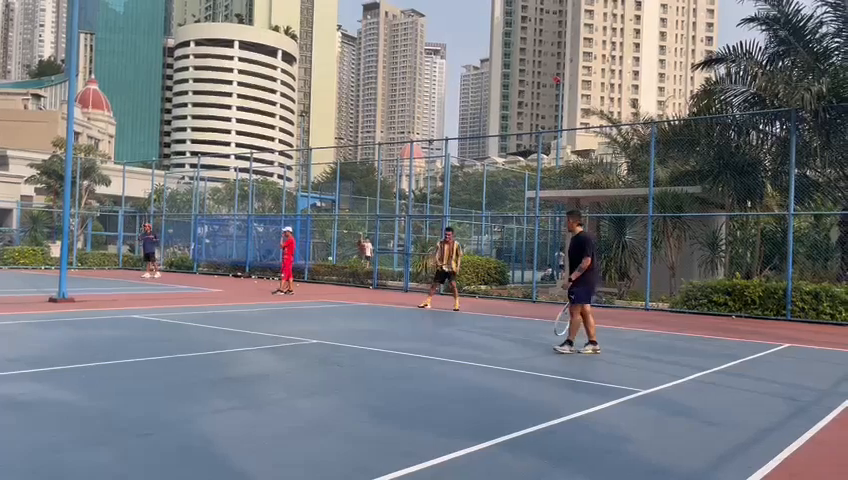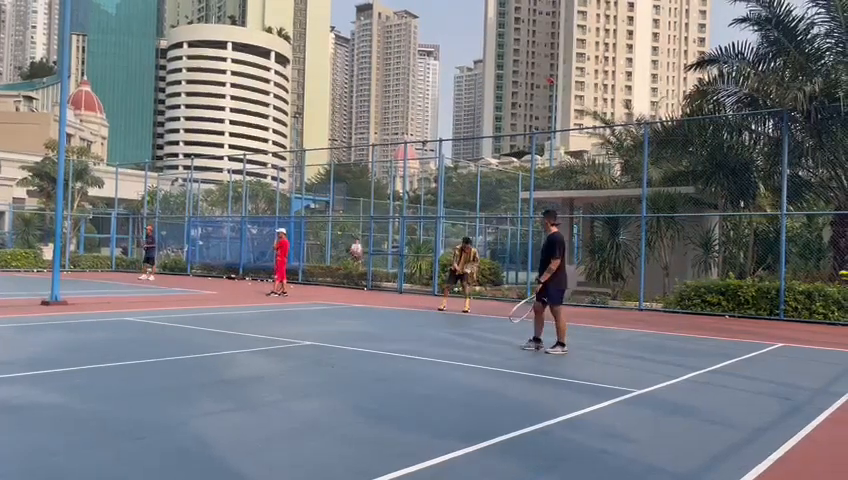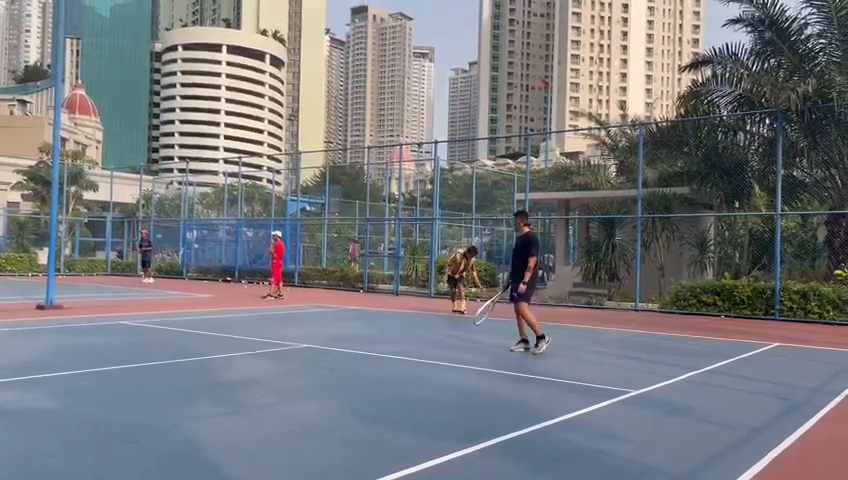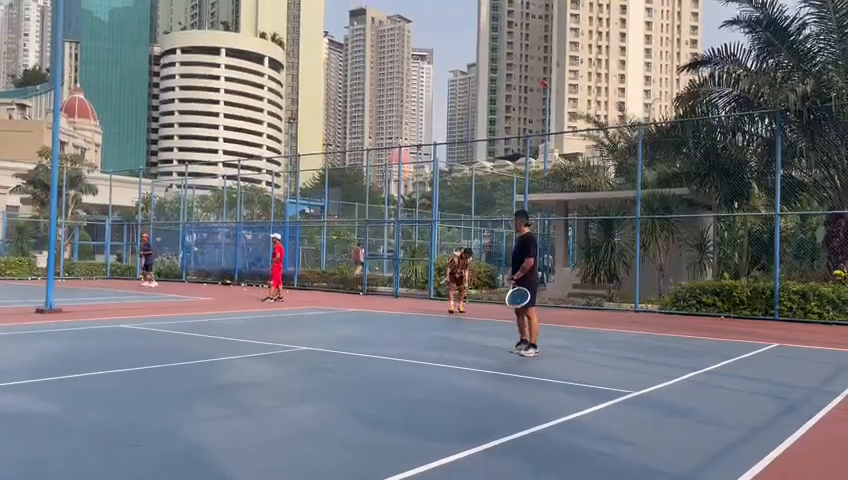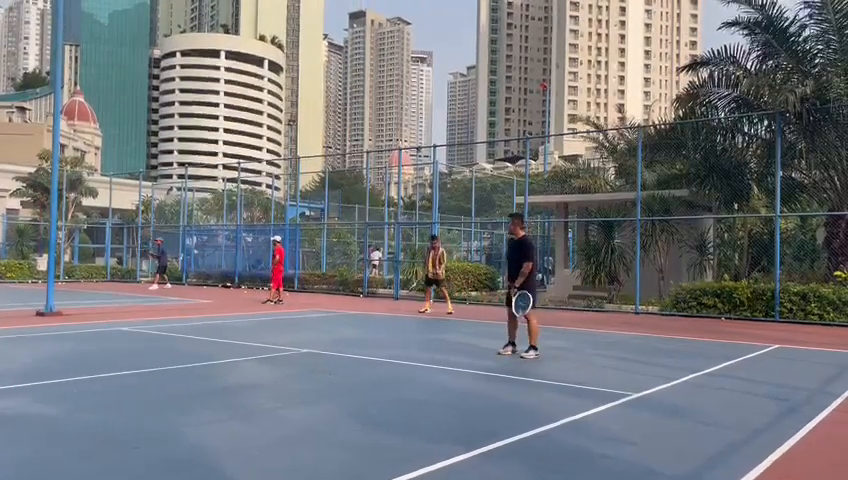
dt=0.7s
person 1, frame 1
left shoulder: (584, 238)
right shoulder: (576, 238)
left elbow: (586, 262)
left wrist: (570, 278)
right wrist: (571, 279)
left hip: (583, 282)
right hip: (582, 282)
left knee: (575, 311)
right knee: (585, 312)
left ankle: (569, 344)
right ankle: (593, 343)
person 1, frame 2
left shoulder: (556, 239)
right shoulder: (551, 238)
left elbow: (555, 264)
left wrist: (540, 281)
right wrist: (541, 280)
left hip: (554, 283)
right hip: (547, 283)
left knee: (557, 313)
right knee: (537, 309)
left ankle: (561, 345)
right ankle: (536, 340)
person 1, frame 3
left shoulder: (531, 238)
right shoulder: (520, 238)
left elbow: (532, 262)
left wrist: (524, 282)
right wrist: (511, 279)
left hip: (526, 282)
right hip: (517, 281)
left knee: (523, 309)
right knee: (518, 311)
left ankle: (542, 337)
right ankle: (524, 341)
person 1, frame 4
left shoulder: (529, 239)
right shoulder: (519, 238)
left elbow: (529, 262)
left wrist: (514, 277)
right wrist: (513, 277)
left hip: (528, 283)
right hip: (519, 282)
left knee: (530, 313)
right knee: (519, 312)
left ankle: (533, 346)
right ankle: (524, 341)
person 1, frame 5
left shoulder: (526, 243)
right shoulder: (512, 242)
left elbow: (527, 267)
left wrist: (516, 285)
right wrist: (509, 281)
left hip: (526, 286)
right hip: (513, 286)
left knee: (529, 316)
right knee: (511, 314)
left ankle: (533, 348)
right ankle: (511, 344)
